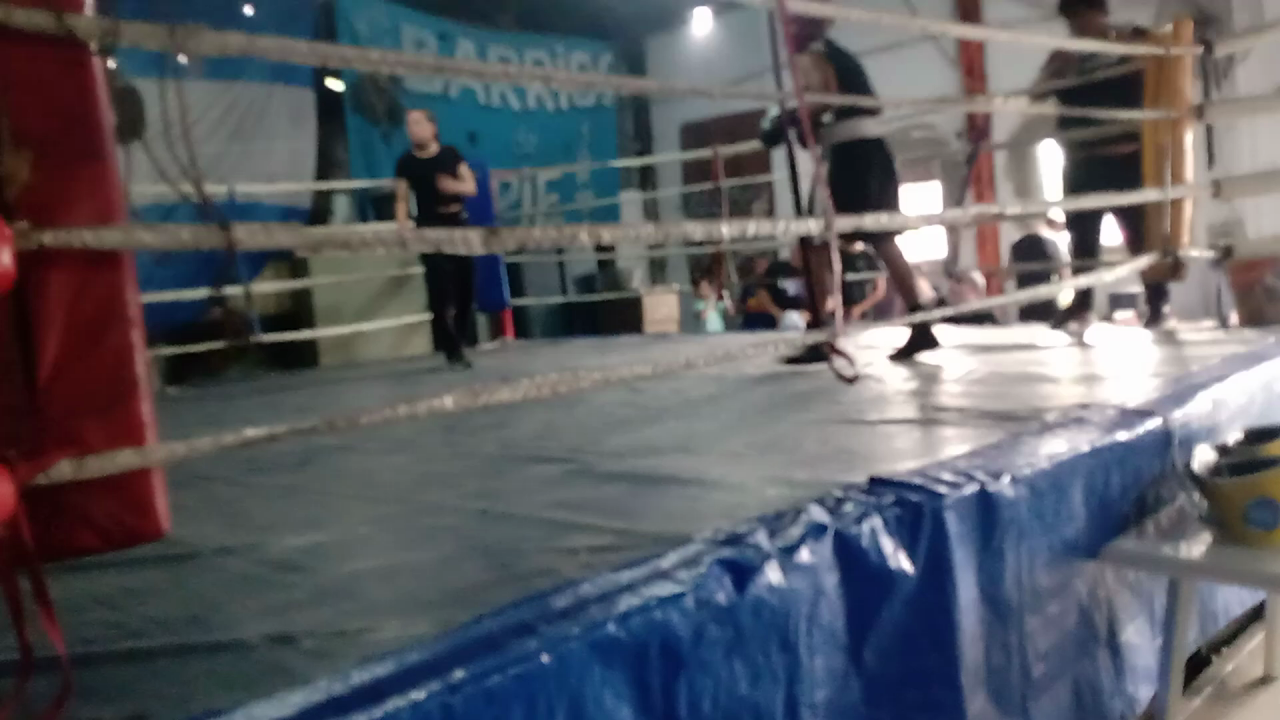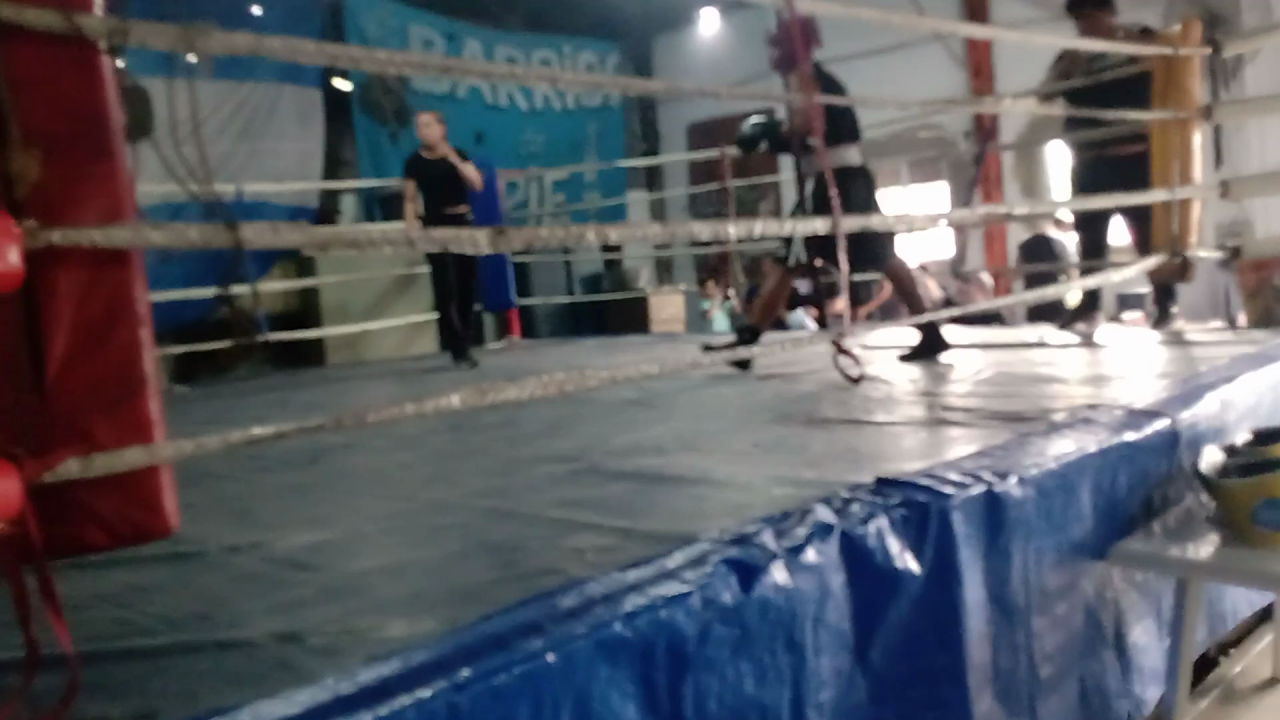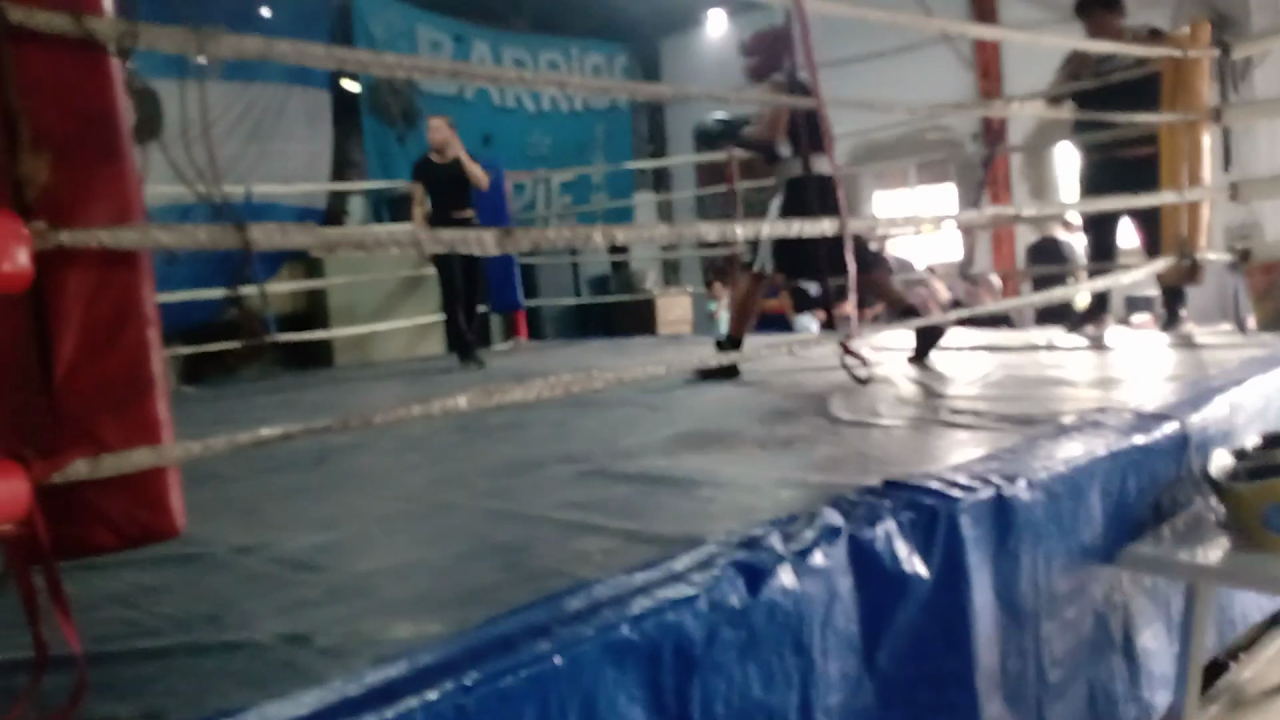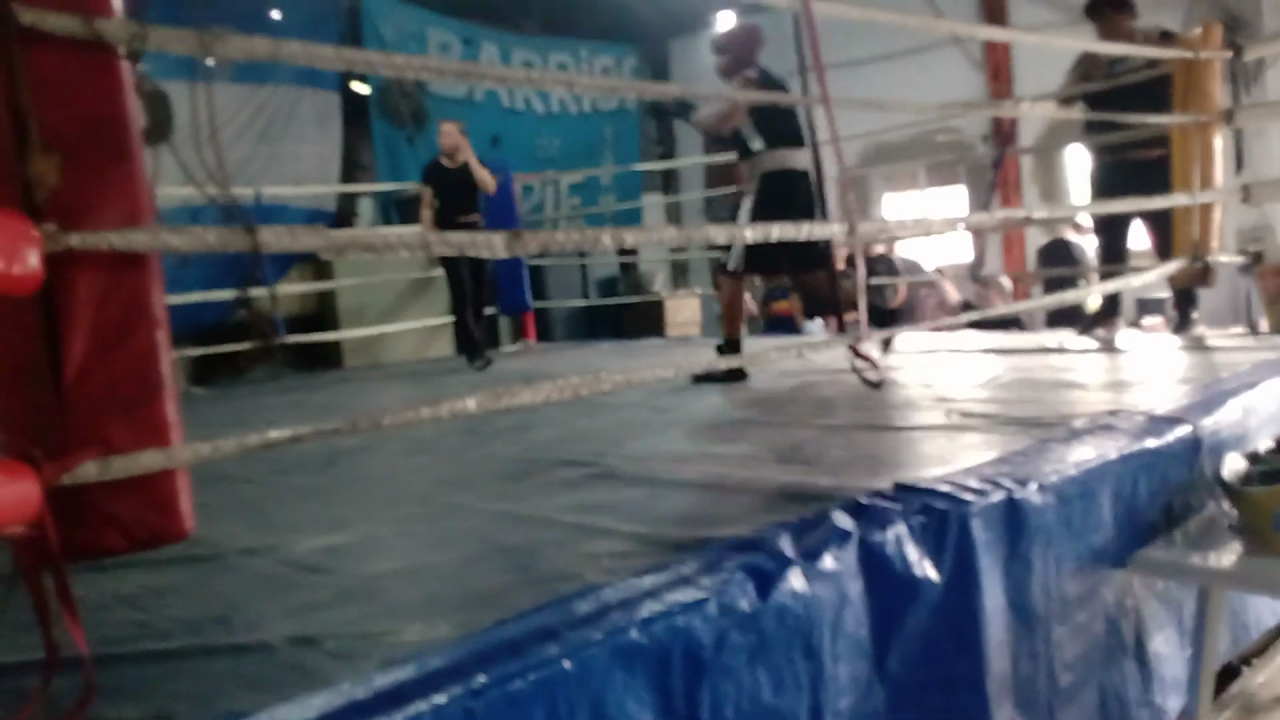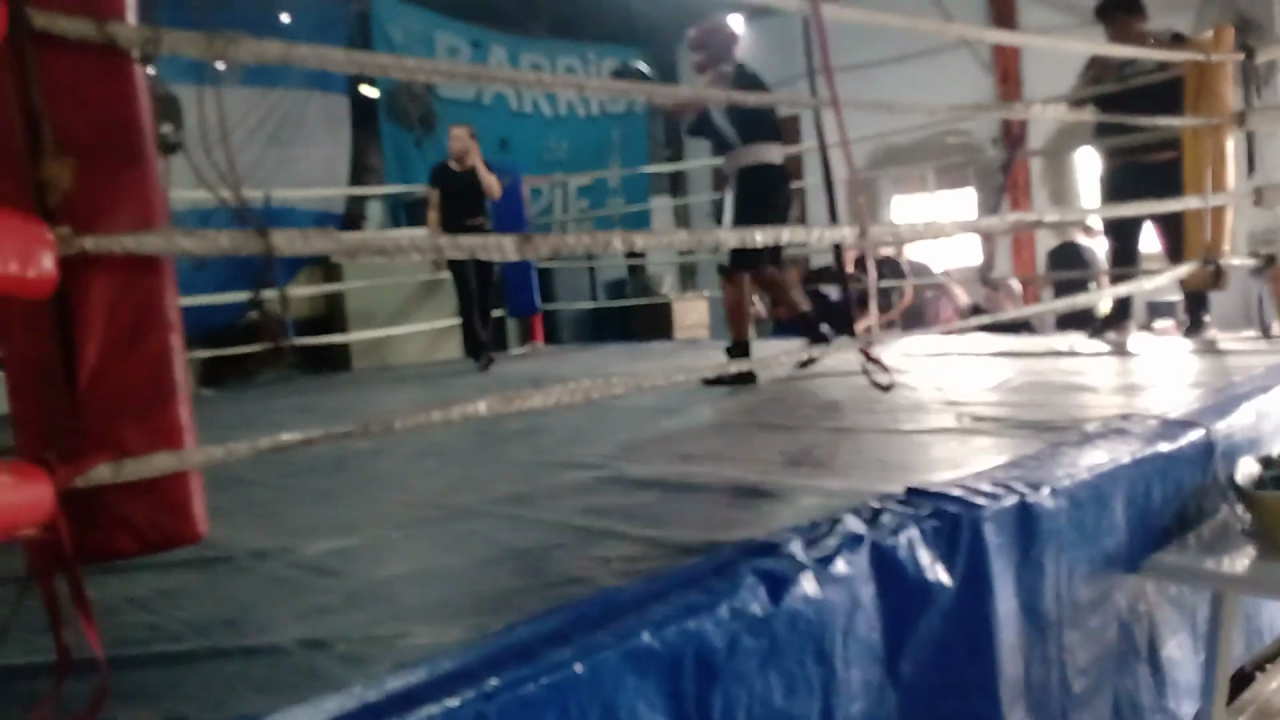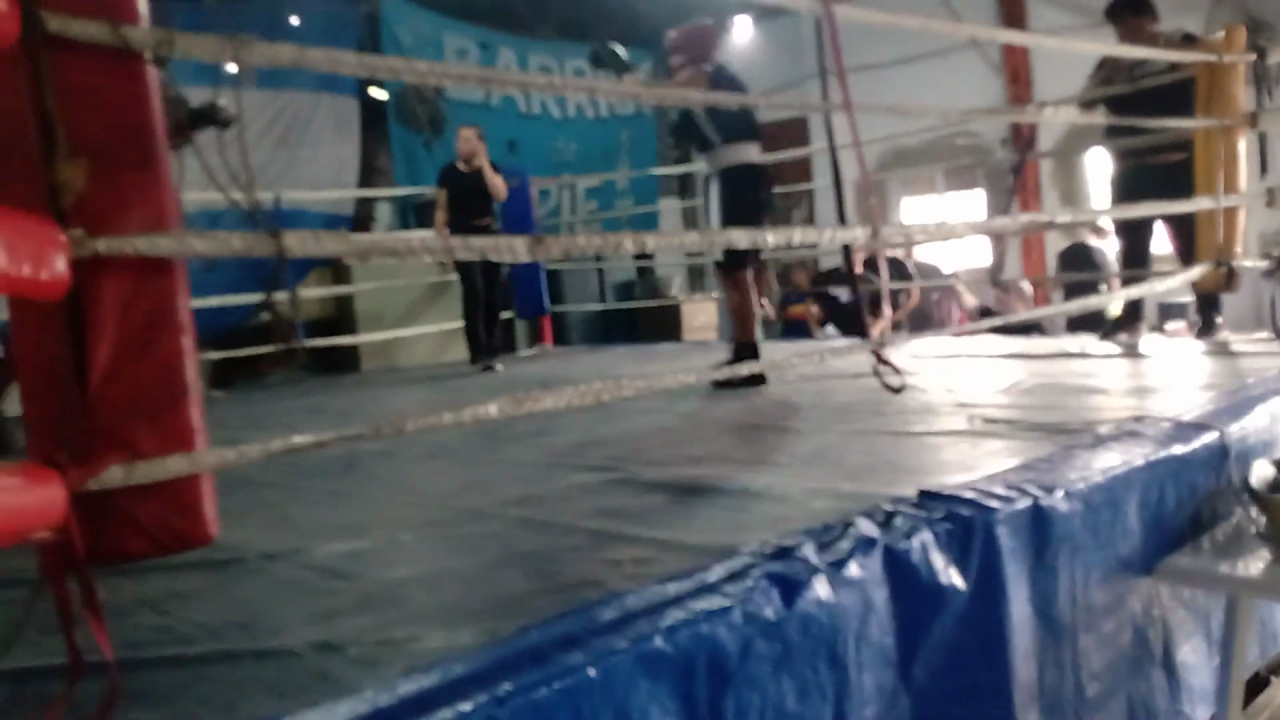
dt=0.1s
person 1, frame 1
left shoulder: (814, 55)
right shoulder: (843, 57)
left elbow: (817, 97)
left wrist: (784, 122)
right wrist: (794, 120)
left hip: (850, 157)
right hip: (874, 153)
left knee: (818, 244)
right knee: (884, 243)
left ankle: (820, 338)
right ankle: (921, 329)
person 1, frame 2
left shoulder: (802, 76)
right shoulder: (822, 78)
left elbow: (806, 125)
left wrist: (770, 133)
right wrist: (777, 138)
left hip: (831, 179)
right hip: (853, 177)
left knee: (788, 267)
right knee: (883, 259)
left ankle: (745, 342)
right ankle: (930, 334)
person 1, frame 3
left shoulder: (775, 86)
right shoulder: (798, 89)
left elbow: (767, 136)
left wrist: (735, 133)
right wrist: (745, 133)
left hip: (803, 188)
right hip: (823, 185)
left knee: (758, 274)
right knee: (863, 268)
left ankle: (729, 355)
right ankle: (925, 325)
person 1, frame 4
left shoulder: (747, 82)
right shoulder: (769, 83)
left elbow: (718, 124)
left wrist: (692, 113)
left hip: (775, 180)
right hip: (796, 181)
left knee: (732, 273)
right knee: (815, 267)
left ankle: (731, 360)
person 1, frame 5
left shoulder: (721, 77)
right shoulder: (747, 81)
left elbow: (680, 108)
right wrist: (709, 126)
left hip: (753, 177)
right hip: (772, 174)
left knee: (735, 270)
right knee: (762, 265)
left ankle: (740, 360)
right ankle: (811, 325)
person 1, frame 6
left shoulder: (699, 75)
right shoulder: (723, 81)
right wrist: (687, 130)
left hip: (735, 176)
right hip: (752, 174)
left knee: (734, 271)
right knee: (741, 267)
left ankle: (748, 360)
right ankle: (742, 352)
person 2, frame 1
left shoulder: (1130, 40)
right shoulder: (1066, 56)
left wrist: (1117, 38)
right wrist: (1059, 64)
left hip: (1126, 156)
right hip: (1082, 160)
left knee: (1139, 230)
right knee: (1081, 233)
left ankle: (1158, 302)
right ankle: (1081, 302)
person 2, frame 2
left shoulder: (1137, 39)
right shoulder: (1073, 56)
right elbow: (1044, 94)
left wrist: (1124, 38)
right wrist: (1067, 64)
left hip: (1134, 157)
right hip: (1090, 161)
left knee: (1147, 231)
right knee: (1089, 233)
left ankle: (1165, 302)
right ankle: (1089, 303)
person 2, frame 3
left shoulder: (1147, 39)
right shoulder: (1082, 58)
right elbow: (1053, 97)
left wrist: (1133, 40)
right wrist: (1076, 67)
left hip: (1144, 159)
right hip: (1099, 163)
left knee: (1157, 233)
right knee: (1098, 236)
left ankle: (1175, 304)
right ankle: (1098, 305)
person 2, frame 4
left shoulder: (1158, 41)
right shoulder: (1093, 59)
right elbow: (1064, 98)
left wrist: (1144, 42)
right wrist: (1086, 69)
left hip: (1155, 160)
right hip: (1110, 166)
left knee: (1168, 235)
right knee: (1109, 238)
left ankle: (1187, 307)
right ankle: (1109, 308)
person 2, frame 5
left shoulder: (1169, 44)
right shoulder: (1103, 61)
right elbow: (1075, 101)
left wrist: (1154, 45)
right wrist: (1097, 72)
left hip: (1166, 164)
right hip: (1121, 168)
left knee: (1179, 238)
right knee: (1121, 242)
left ankle: (1198, 311)
right ankle: (1120, 312)
person 2, frame 6
left shoulder: (1180, 44)
right shoulder: (1114, 62)
right elbow: (1085, 102)
left wrist: (1167, 45)
right wrist: (1108, 73)
left hip: (1177, 165)
right hip: (1131, 169)
left knee: (1191, 240)
right knee: (1132, 243)
left ankle: (1210, 312)
right ankle: (1131, 314)
person 3, frame 1
left shoulder: (451, 153)
right shoulder: (406, 162)
left elbow: (472, 188)
right elbow: (401, 200)
left wrist: (455, 186)
right wrist: (403, 230)
left hip: (458, 222)
right hip: (430, 227)
left knee: (465, 285)
right knee: (440, 290)
left ankle: (460, 339)
right ankle: (453, 351)
person 3, frame 2
left shoulder: (458, 155)
right shoulder: (414, 163)
left elbow: (478, 184)
right elbow: (410, 200)
left wrist: (456, 161)
right wrist: (412, 229)
left hip: (463, 223)
right hip: (436, 227)
left knee: (468, 285)
right knee: (446, 289)
left ankle: (462, 340)
right ankle: (459, 351)
person 3, frame 3
left shoulder: (466, 159)
right shoulder: (423, 166)
left elbow: (483, 184)
right elbow: (418, 204)
left wrist: (461, 153)
left hip: (468, 228)
right hip: (442, 231)
left knee: (472, 290)
right knee: (453, 291)
left ankle: (466, 346)
right ankle: (466, 351)
person 3, frame 4
left shoulder: (474, 163)
right shoulder: (433, 169)
left elbow: (490, 189)
right elbow: (427, 207)
left wrist: (470, 158)
left hip: (475, 231)
right hip: (448, 234)
left knee: (478, 292)
right knee: (462, 291)
left ankle: (475, 347)
right ankle: (474, 351)
person 3, frame 5
left shoulder: (483, 167)
right shoulder: (440, 172)
left elbow: (495, 194)
right elbow: (434, 209)
left wrist: (477, 162)
left hip: (481, 234)
right hip: (455, 237)
left knee: (485, 295)
right knee: (468, 293)
left ankle: (481, 351)
right ankle: (479, 352)
person 3, frame 6
left shoulder: (490, 168)
right shoulder: (448, 173)
left elbow: (501, 195)
right elbow: (441, 209)
left wrist: (483, 163)
right wrist: (440, 240)
left hip: (489, 235)
right hip: (462, 237)
left knee: (492, 296)
right knee: (474, 292)
left ankle: (490, 353)
right ankle: (478, 353)
